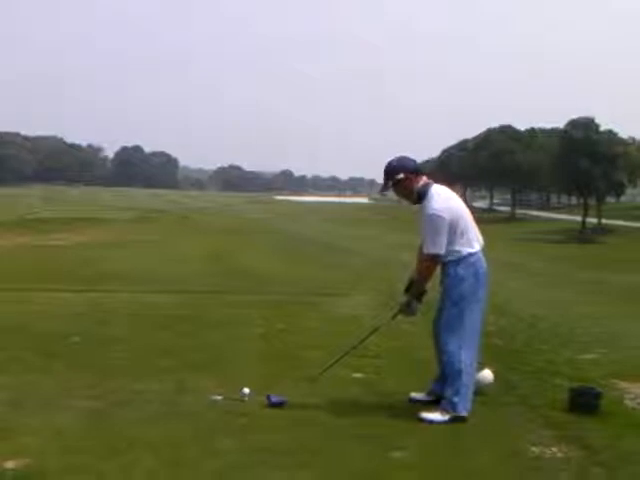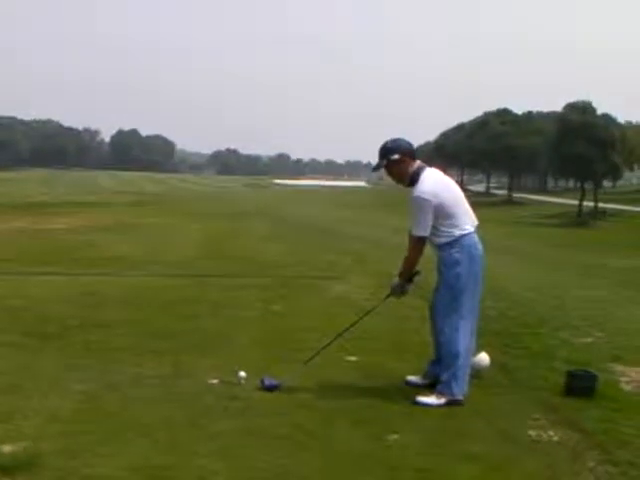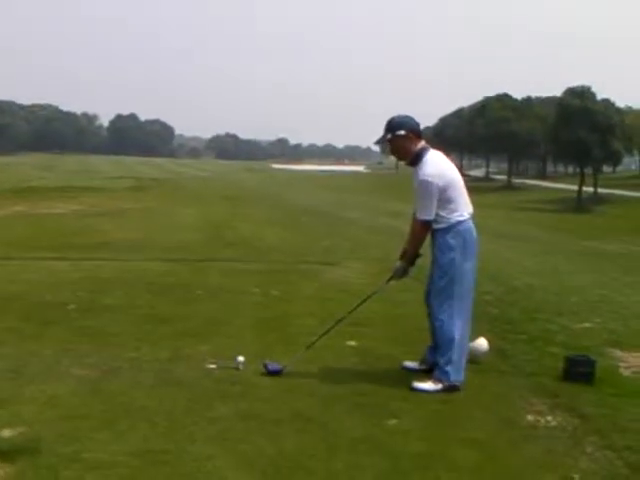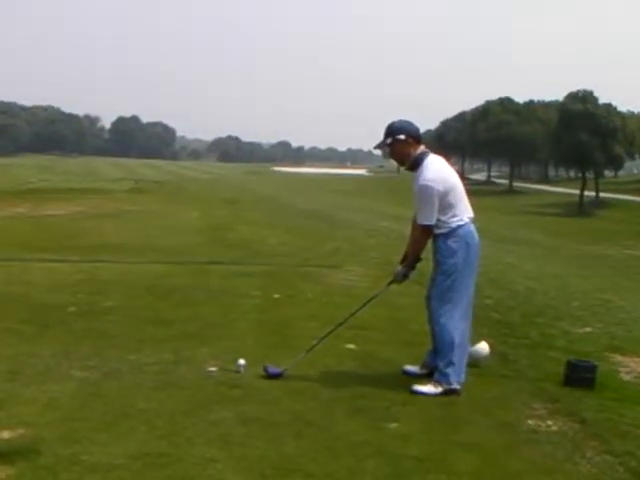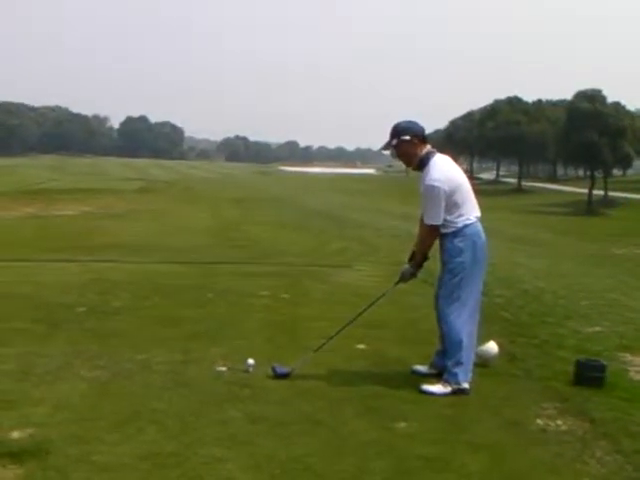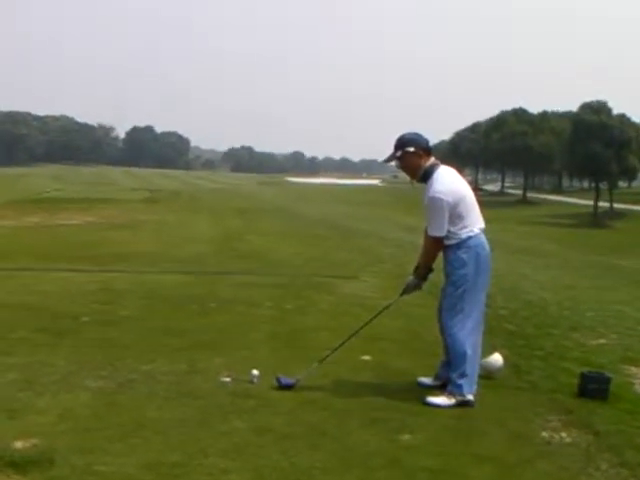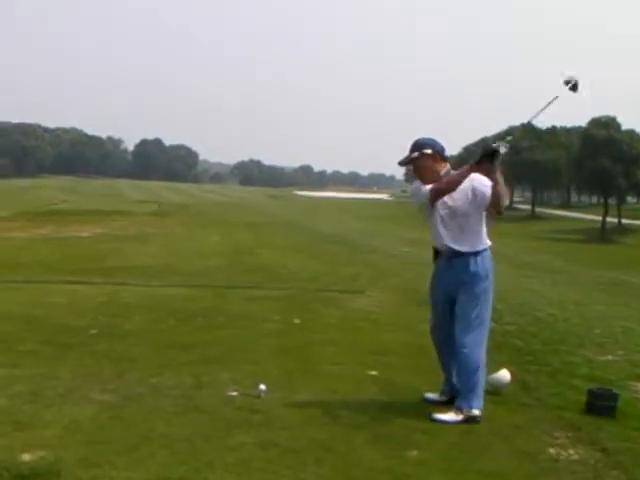
dt=0.7s
person 1, frame 1
left shoulder: (434, 208)
right shoulder: (434, 194)
left elbow: (432, 259)
right elbow: (426, 247)
left wrist: (413, 296)
right wrist: (413, 281)
left hip: (464, 270)
right hip: (458, 268)
left knee: (456, 336)
right knee: (444, 331)
left ankle: (455, 406)
right ankle: (442, 389)
person 1, frame 2
left shoulder: (422, 192)
right shoulder: (430, 176)
left elbow: (418, 242)
right elbow: (418, 236)
left wrist: (402, 278)
right wrist: (406, 272)
left hip: (459, 252)
right hip: (458, 249)
left knee: (453, 320)
right knee: (441, 314)
left ankle: (452, 390)
right ankle: (437, 372)
person 1, frame 3
left shoulder: (427, 174)
right shoulder: (431, 158)
left elbow: (423, 224)
right elbow: (420, 217)
left wrist: (406, 261)
right wrist: (406, 252)
left hip: (453, 237)
right hip: (450, 234)
left knee: (447, 305)
right knee: (436, 300)
left ankle: (448, 375)
right ankle: (435, 358)
person 1, frame 4
left shoulder: (427, 179)
right shoulder: (430, 163)
left elbow: (424, 229)
right elbow: (420, 221)
left wrist: (407, 266)
right wrist: (406, 256)
left hip: (455, 241)
right hip: (452, 239)
left knee: (447, 308)
right knee: (437, 303)
left ankle: (448, 378)
right ankle: (435, 362)
person 1, frame 5
left shoulder: (433, 179)
right shoulder: (438, 161)
left elbow: (431, 228)
right elbow: (427, 220)
left wrist: (415, 264)
right wrist: (415, 254)
left hip: (462, 241)
right hip: (460, 238)
left knee: (454, 307)
right knee: (446, 303)
left ankle: (457, 377)
right ankle: (444, 361)
person 1, frame 6
left shoulder: (438, 191)
right shoulder: (443, 173)
left elbow: (435, 240)
right elbow: (432, 233)
left wrist: (419, 275)
right wrist: (420, 268)
left hip: (466, 253)
right hip: (464, 250)
left knee: (459, 319)
right knee: (449, 315)
left ankle: (462, 390)
right ankle: (448, 373)
person 1, frame 7
left shoulder: (476, 184)
right shoulder: (419, 191)
left elbow: (498, 207)
right elbow: (441, 189)
left wrist: (491, 169)
right wrist: (473, 166)
left hip: (474, 265)
right hip: (444, 264)
left knee: (468, 337)
right knee: (442, 332)
left ankle: (469, 406)
right ankle: (453, 388)
